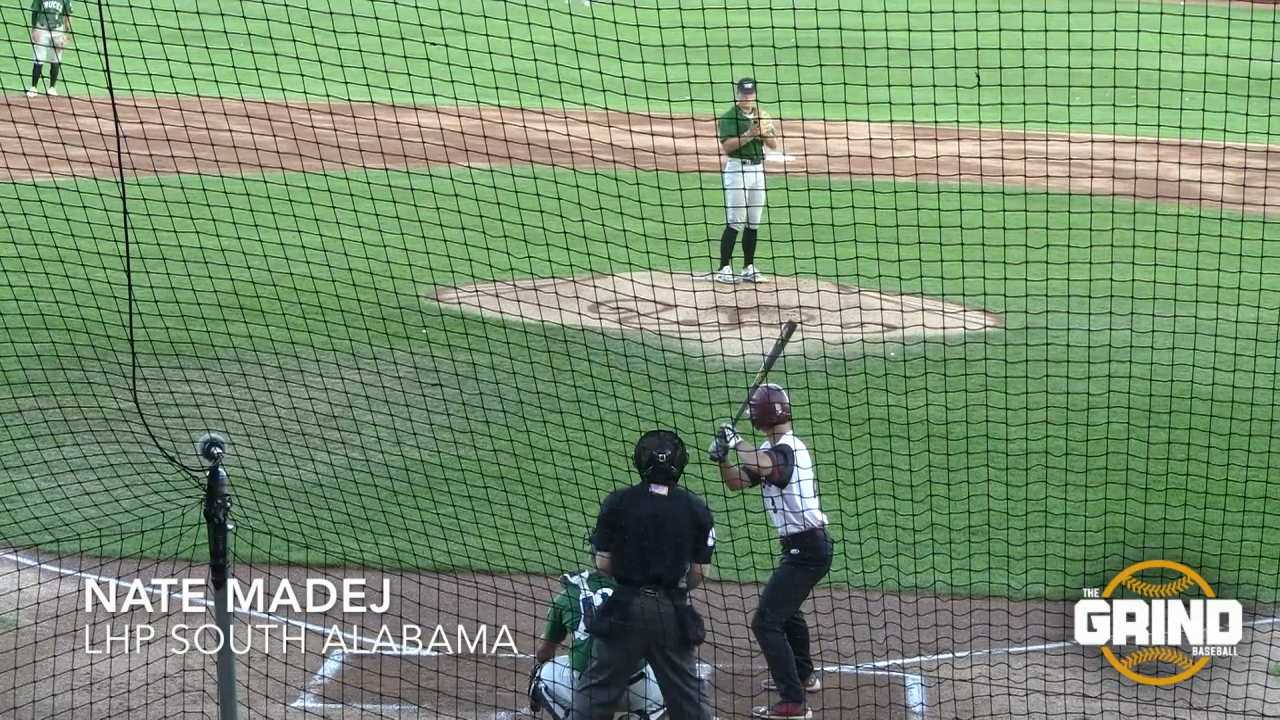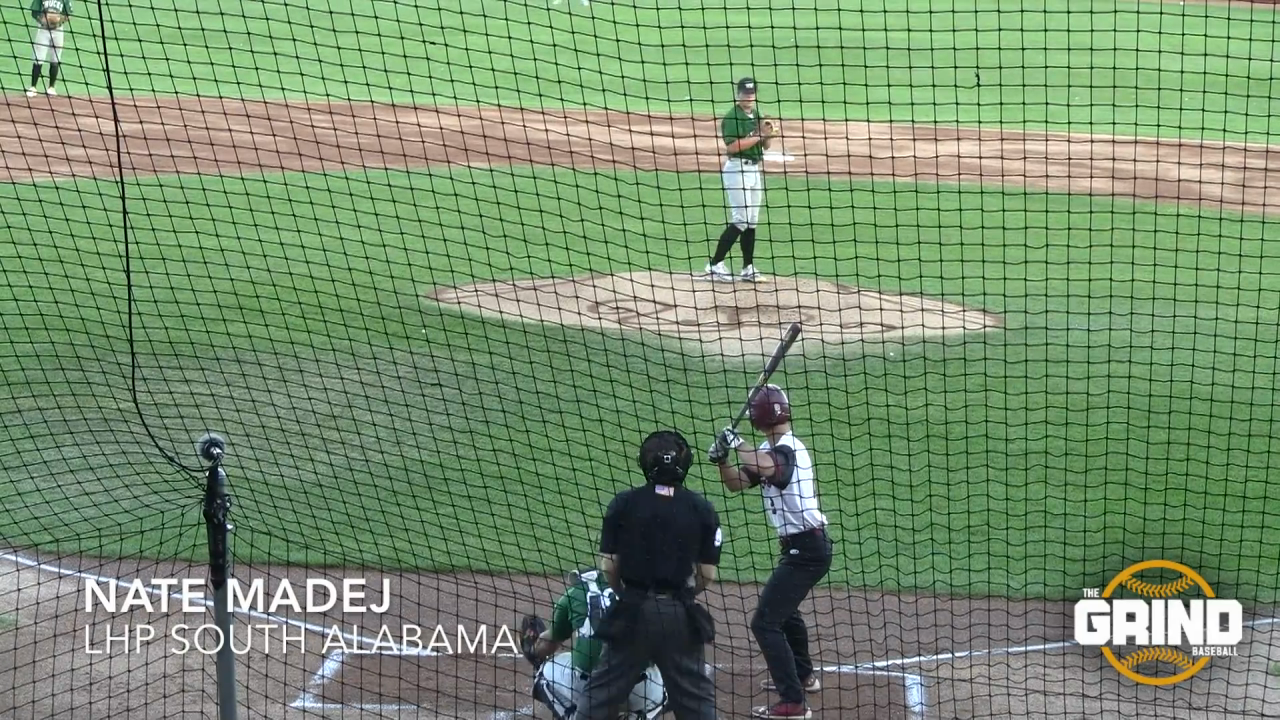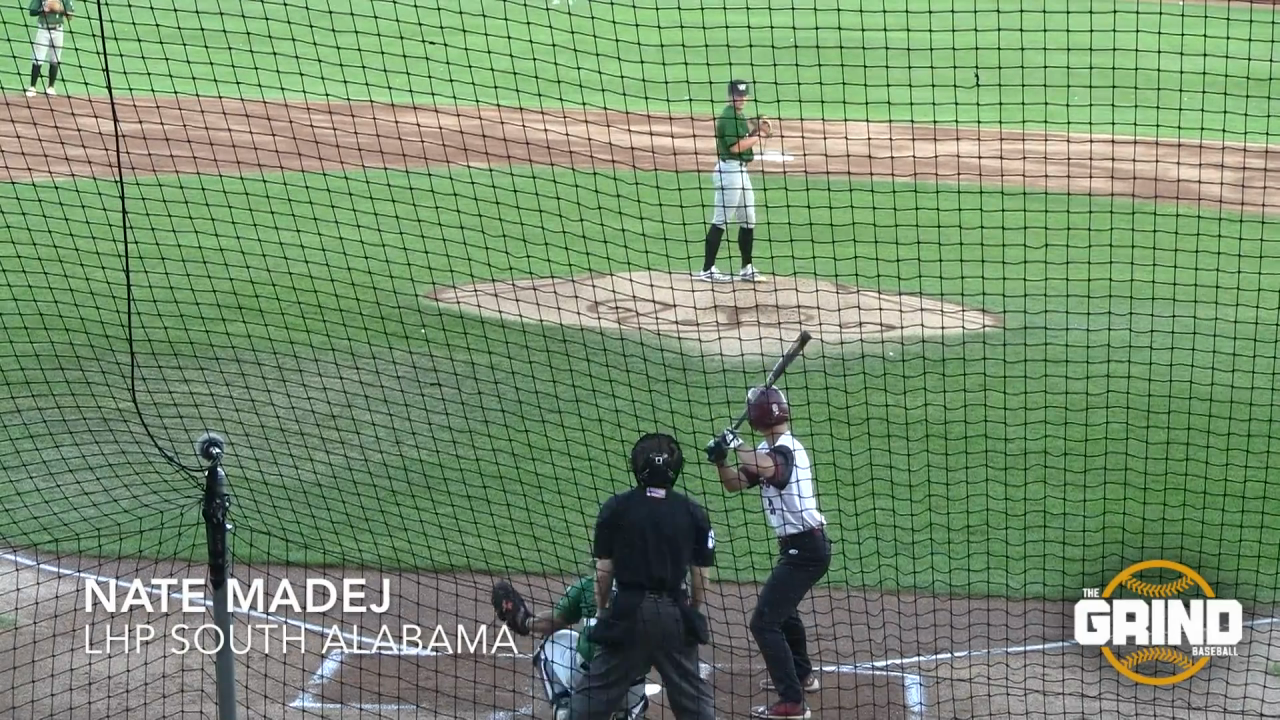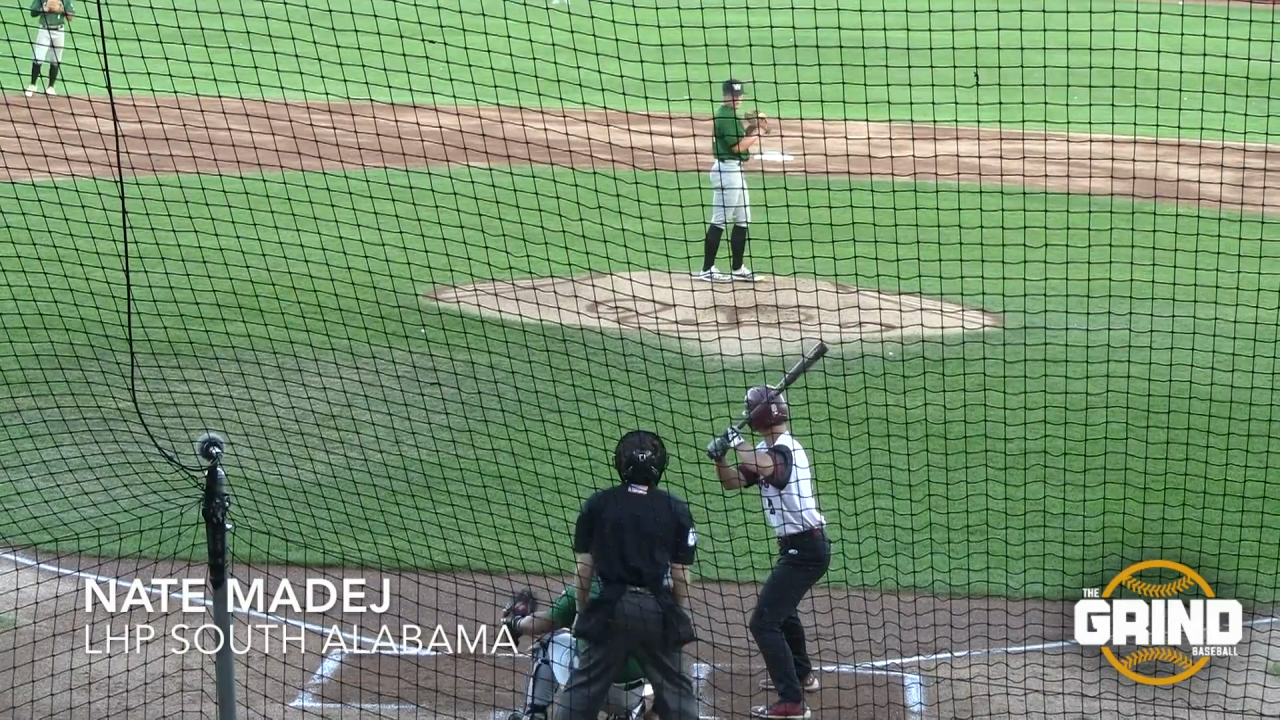
dt=0.3s
person 1, frame 1
left shoulder: (788, 448)
right shoulder: (772, 448)
left elbow: (764, 467)
right elbow: (738, 482)
left wrist: (736, 442)
right wrist: (722, 457)
left hip: (807, 548)
right hip: (804, 545)
left knee: (765, 622)
right knee: (785, 609)
right ankle: (803, 675)
person 1, frame 2
left shoulder: (787, 449)
right shoulder: (770, 449)
left elbow: (767, 468)
right elbow: (737, 483)
left wrist: (737, 444)
right wrist: (723, 459)
left hip: (806, 548)
right hip: (802, 546)
left knee: (765, 622)
right knee: (784, 609)
right ankle: (803, 675)
person 1, frame 3
left shoulder: (786, 449)
right shoulder: (768, 450)
left elbow: (767, 469)
right elbow: (736, 484)
left wrist: (737, 444)
right wrist: (721, 460)
left hip: (805, 549)
right hip: (801, 546)
left knee: (764, 622)
right knee: (782, 609)
right ankle: (802, 675)
person 1, frame 4
left shoulder: (785, 449)
right shoulder: (767, 449)
left elbow: (766, 468)
right elbow: (732, 482)
left wrist: (738, 443)
right wrist: (719, 457)
left hip: (805, 549)
right hip: (800, 546)
left knee: (763, 622)
right knee: (781, 609)
right ankle: (801, 674)
person 2, frame 1
left shoulder: (617, 501)
right shoulder: (696, 508)
left elbow: (603, 563)
right elbow: (700, 572)
left hip: (625, 608)
right hip: (672, 611)
left knee: (596, 689)
right knee: (689, 694)
person 2, frame 2
left shoulder: (623, 504)
right shoulder: (702, 509)
left elbow: (609, 566)
right elbow: (707, 574)
left hip: (634, 609)
right hip: (680, 612)
left knee: (600, 690)
right knee: (696, 694)
person 2, frame 3
left shoulder: (615, 507)
right shoulder: (693, 512)
left elbow: (604, 570)
right elbow: (701, 576)
left wrist: (602, 610)
right wrist: (691, 612)
left hip: (629, 611)
right hip: (674, 614)
left knee: (594, 692)
right knee: (693, 696)
person 2, frame 4
left shoulder: (598, 504)
right shoulder: (676, 510)
left elbow: (584, 567)
right elbow: (680, 574)
left wrist: (582, 611)
right wrist: (678, 616)
left hip: (611, 607)
right hip: (657, 610)
left knee: (582, 691)
right knee: (675, 694)
person 3, frame 1
left shoulder: (761, 115)
right shoulder: (729, 116)
left elbow: (773, 144)
right elbow: (726, 146)
left wrist: (763, 132)
right wrist: (748, 134)
left hip: (757, 169)
right hip: (737, 170)
left knee: (753, 223)
right knee: (735, 222)
left ankle: (748, 268)
right ankle: (724, 269)
person 3, frame 2
left shoulder: (757, 115)
right shoulder: (732, 117)
left elbow: (765, 146)
right elbow: (733, 147)
left wrist: (767, 134)
right wrist: (759, 135)
left hip: (754, 169)
right hip: (737, 170)
left knee: (751, 221)
right knee: (740, 221)
left ankle: (748, 268)
right ankle: (715, 264)
person 3, frame 3
left shoulder: (740, 117)
right shoulder: (727, 118)
right elbow: (736, 147)
left wrist: (757, 132)
right wrist: (759, 135)
left hip: (740, 170)
right hip: (729, 171)
left knee: (748, 221)
right knee: (720, 221)
left ankle: (747, 268)
right ankle: (707, 269)
person 3, frame 4
left shoulder: (730, 115)
right shoulder: (725, 116)
left elbow: (740, 139)
right elbow: (738, 146)
left wrist: (751, 128)
right wrist: (758, 132)
left hip: (735, 170)
right hip: (727, 170)
left knee: (742, 221)
right knee: (720, 221)
left ankle: (738, 268)
right ankle: (707, 269)
